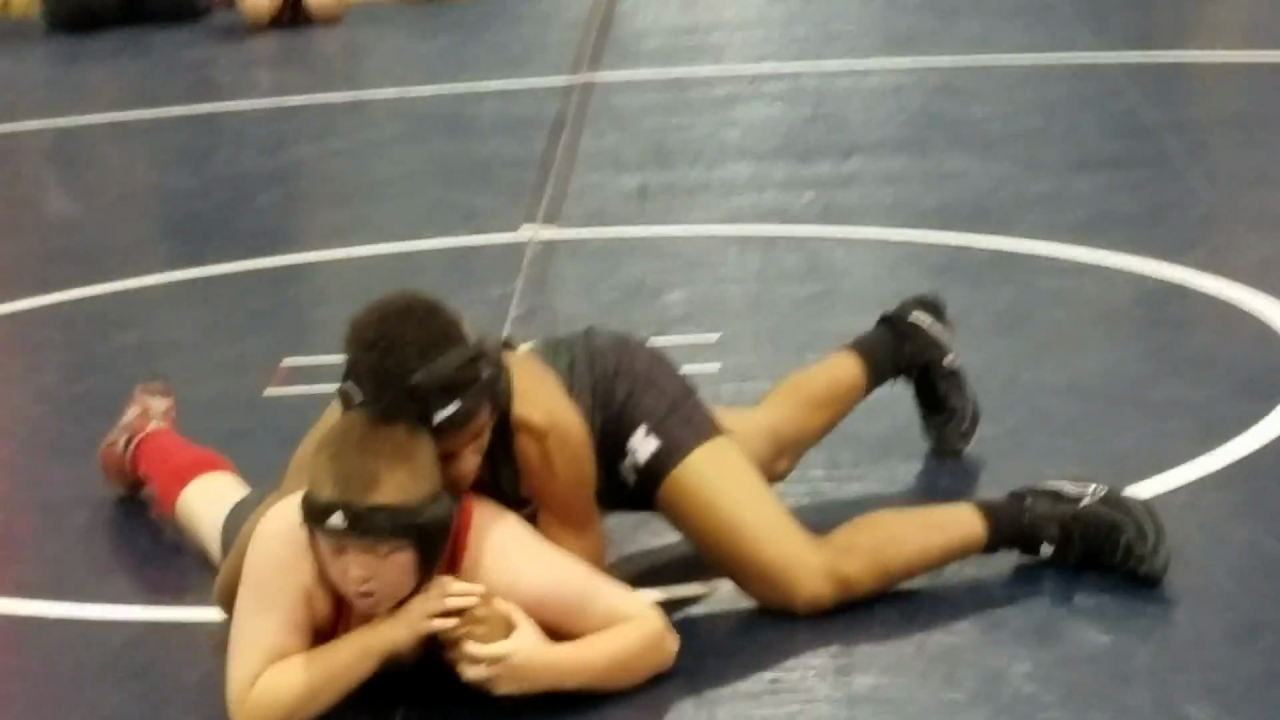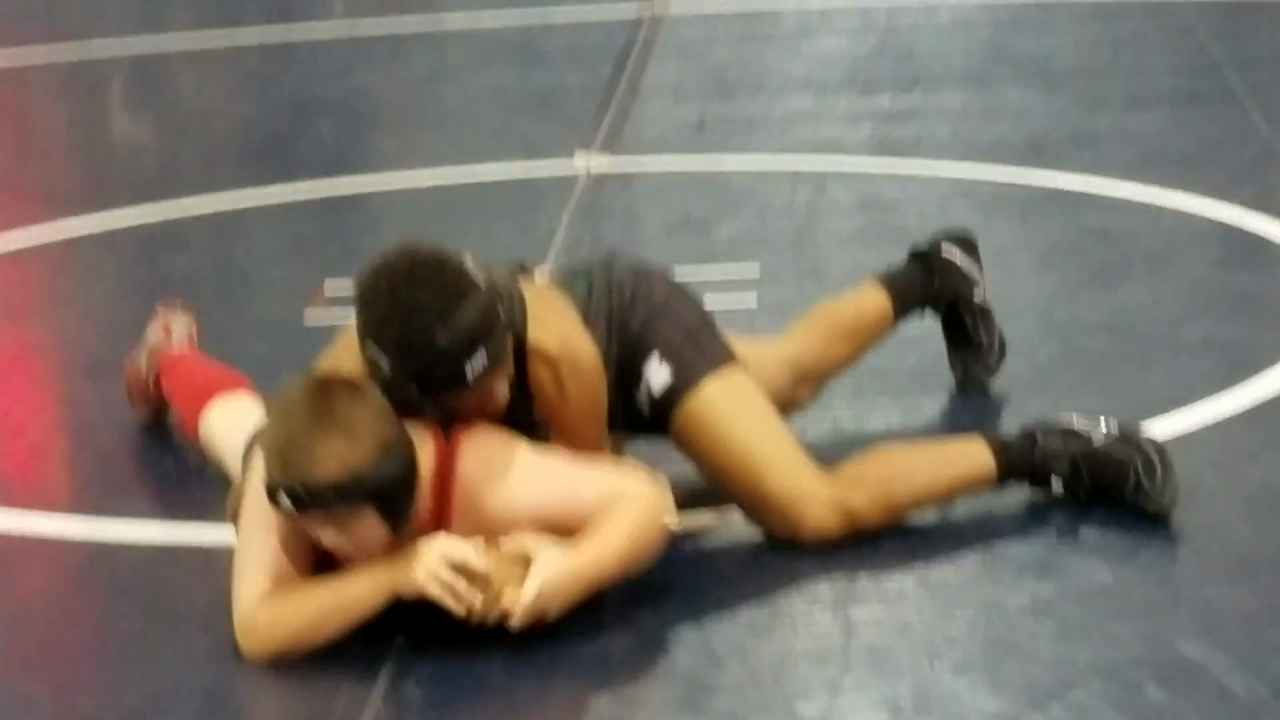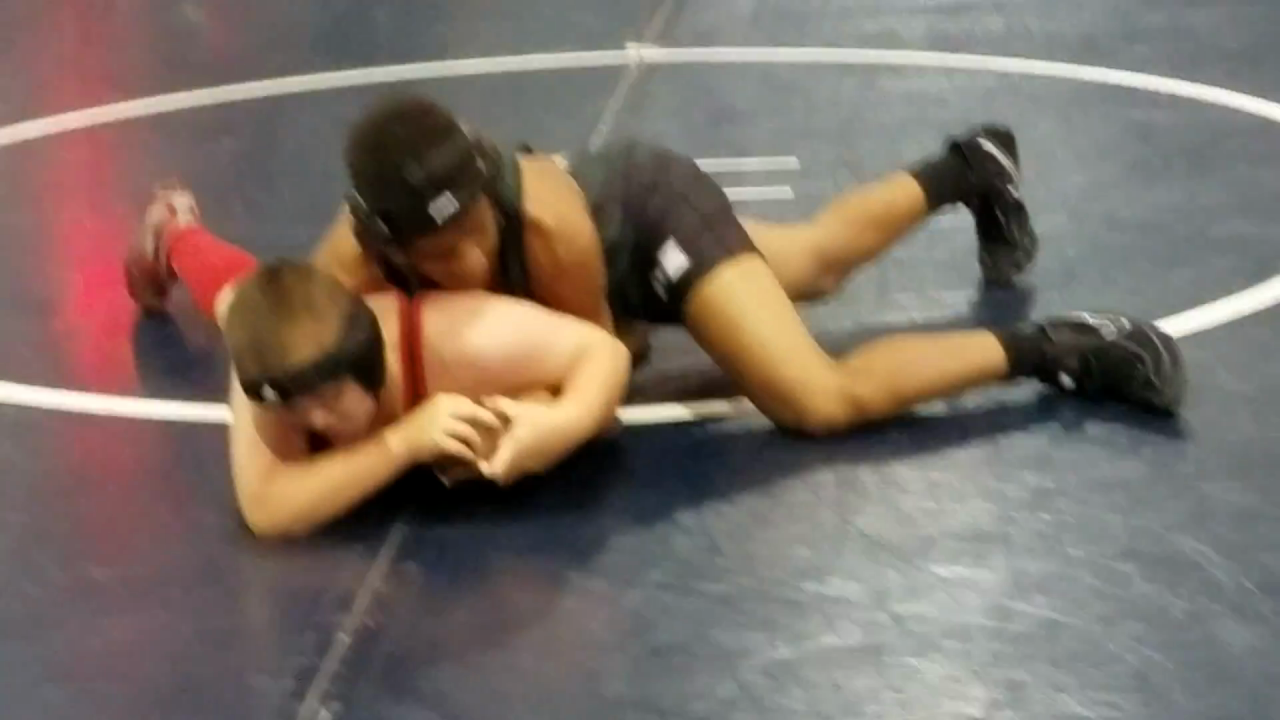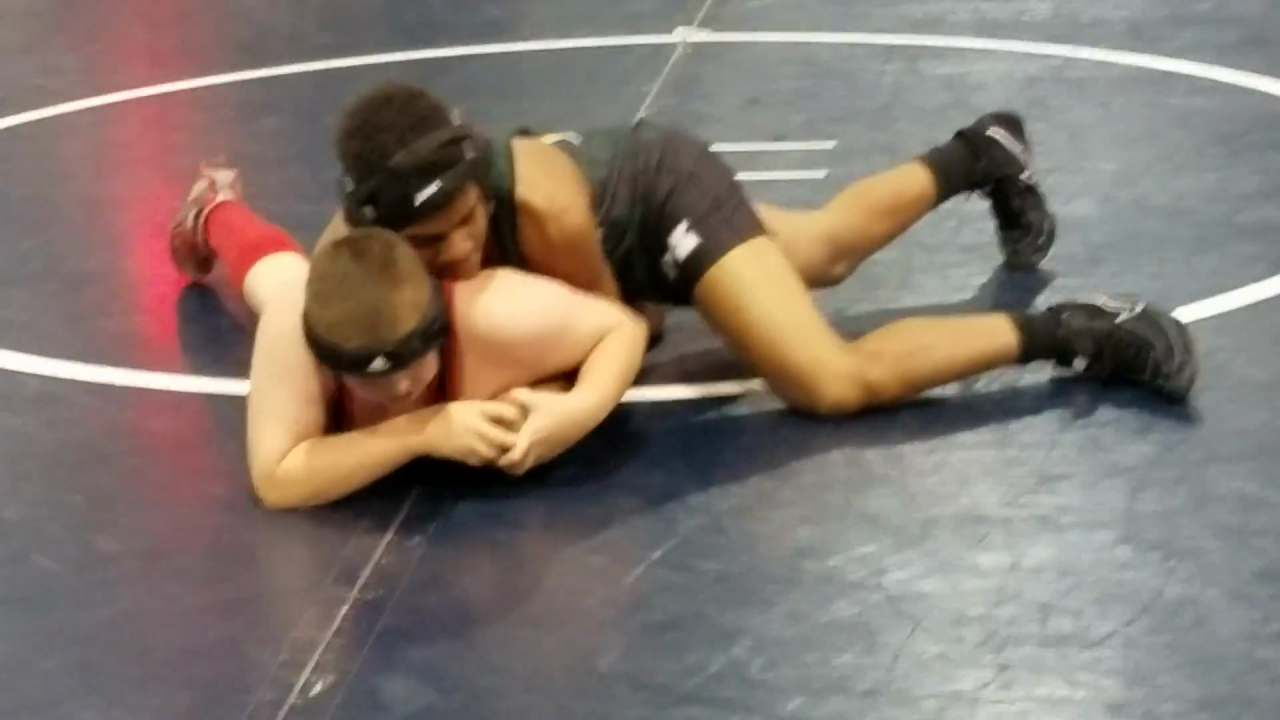
dt=0.3s
person 1, frame 1
left shoulder: (537, 416)
left elbow: (578, 558)
left hip: (619, 390)
left knee: (808, 580)
right knee: (768, 448)
left ankle: (1023, 520)
right ankle: (901, 343)
person 1, frame 2
left shoulder: (552, 344)
right shoulder: (355, 381)
left hip: (636, 321)
left knee: (817, 510)
right knee: (792, 370)
left ankle: (1044, 456)
right ankle: (930, 277)
person 1, frame 3
left shoulder: (545, 217)
right shoulder: (353, 257)
left hip: (651, 210)
right hip: (616, 231)
left knee: (824, 400)
right knee: (818, 261)
left ankle: (1050, 350)
right ankle: (967, 173)
person 1, frame 4
left shoulder: (540, 201)
right shoulder: (361, 235)
left hip: (662, 191)
right hip: (619, 220)
left knee: (837, 380)
right knee: (832, 248)
left ankle: (1071, 334)
right ankle: (981, 156)
person 2, frame 1
left shoulder: (486, 553)
right shoulder: (287, 539)
left elbow: (656, 637)
left wrist: (548, 665)
right wrist: (387, 635)
right hip: (278, 516)
right knee: (228, 506)
right ankle: (147, 436)
person 2, frame 2
left shoulder: (481, 479)
right shoulder: (289, 477)
left elbow: (651, 501)
right elbow: (256, 632)
left wrist: (576, 568)
right wrist: (397, 574)
right hip: (301, 445)
right knee: (238, 416)
right ankle: (169, 356)
person 2, frame 3
left shoulder: (456, 339)
right shoulder: (274, 362)
left elbow: (604, 350)
right elbow: (266, 510)
left wrist: (563, 423)
right wrist: (403, 440)
right knee: (236, 293)
right ankle: (176, 235)
person 2, frame 4
left shoulder: (489, 317)
right shoulder: (297, 326)
left elbow: (623, 329)
right elbow: (276, 482)
left wrist: (577, 413)
right wrist: (422, 432)
right knee: (275, 270)
right ankle: (215, 209)
